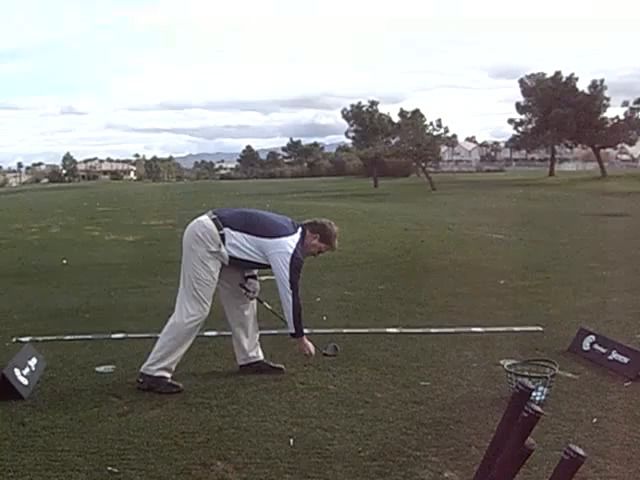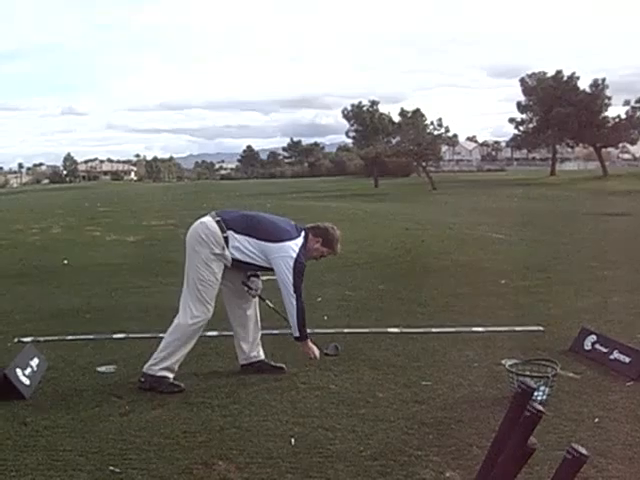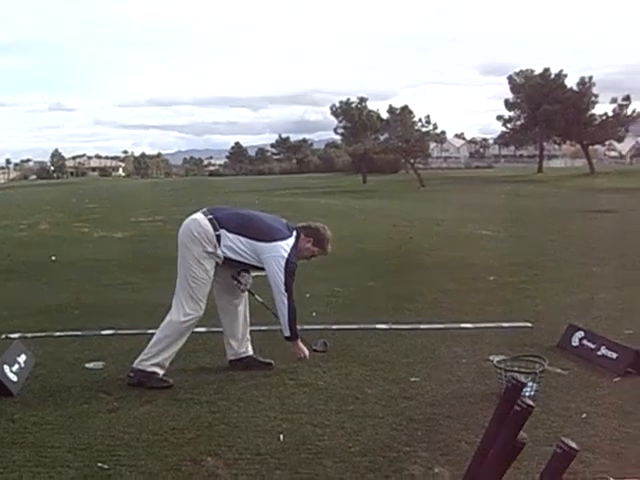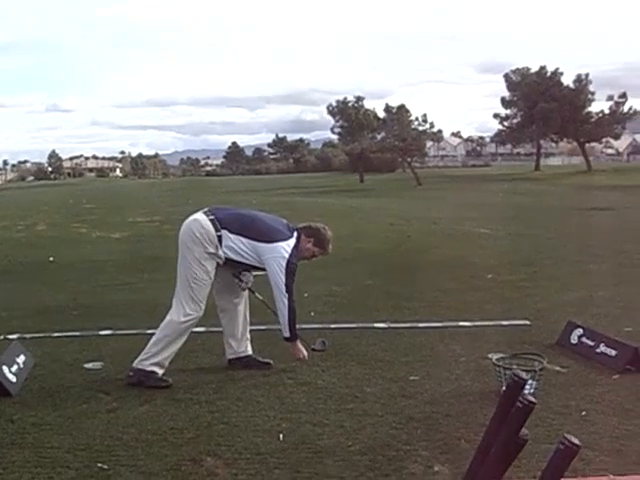
dt=0.1s
person 1, frame 1
left shoulder: (292, 230)
right shoulder: (289, 248)
right elbow: (290, 294)
left wrist: (250, 277)
right wrist: (300, 338)
left hip: (213, 232)
right hip: (206, 236)
left knee: (242, 299)
right knee: (194, 312)
left ankle: (250, 359)
right ankle: (152, 373)
person 1, frame 2
left shoulder: (294, 232)
right shoulder: (292, 251)
right elbow: (294, 298)
left wrist: (253, 276)
right wrist: (304, 341)
left hip: (215, 232)
right hip: (210, 238)
left knee: (243, 299)
right knee: (198, 312)
left ankle: (251, 359)
right ankle: (155, 373)
person 1, frame 3
left shoulder: (286, 231)
right shoulder: (282, 251)
right elbow: (284, 297)
left wrist: (243, 272)
right wrist: (294, 341)
left hip: (206, 228)
right hip: (201, 234)
left knee: (234, 294)
right knee: (189, 309)
left ankle: (240, 355)
right ankle: (145, 369)
person 1, frame 4
left shoulder: (286, 231)
right shoulder: (283, 251)
right elbow: (285, 297)
left wrist: (244, 271)
right wrist: (293, 341)
left hip: (206, 227)
right hip: (202, 235)
left knee: (233, 294)
right knee: (190, 310)
left ankle: (239, 354)
right ankle: (144, 369)
